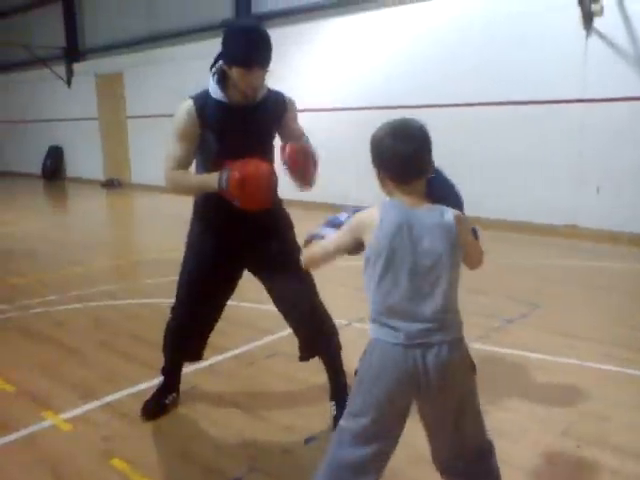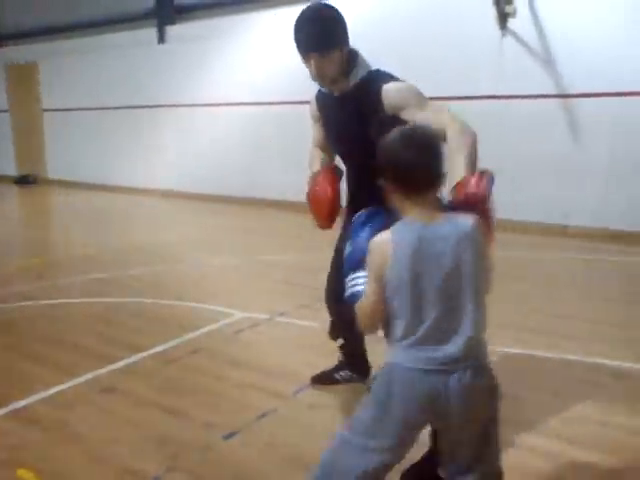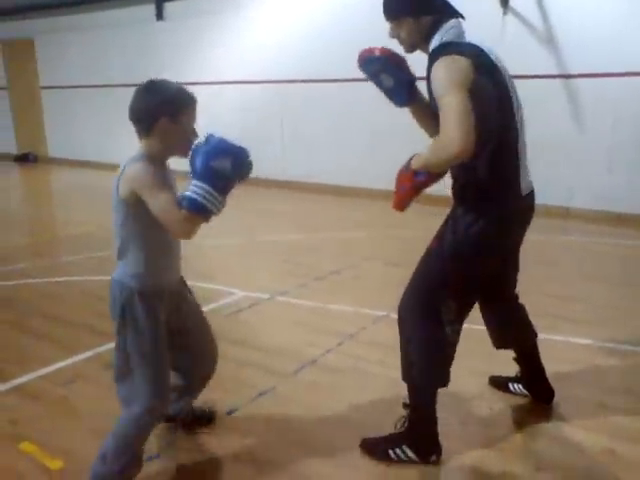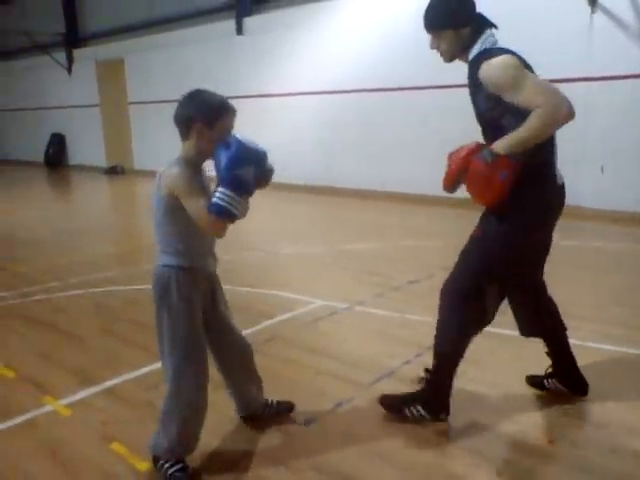
dt=1s
person 1, frame 1
left shoulder: (280, 106)
right shoulder: (195, 111)
right elbow: (173, 178)
right wrist: (219, 181)
left hip: (268, 225)
right hip: (214, 230)
left knee: (307, 307)
right knee: (187, 314)
left ankle: (341, 395)
right ankle: (169, 385)
person 1, frame 2
left shoulder: (389, 92)
right shoulder: (322, 100)
left elbow: (458, 131)
left wrist: (460, 184)
right wrist: (320, 176)
right hip: (361, 216)
right knee: (338, 298)
right ankle: (354, 364)
person 1, frame 3
left shoulder: (449, 63)
right shoulder: (469, 56)
left elbow: (456, 145)
left wrist: (416, 165)
right wrist: (407, 95)
left hip: (484, 208)
right hip: (511, 200)
left knee: (421, 309)
right knee: (497, 294)
left ankle: (420, 437)
right ankle: (535, 381)
person 1, frame 4
left shoulder: (494, 65)
right shoulder: (495, 62)
left elbow: (558, 110)
left wrist: (499, 150)
right wrist: (484, 153)
left hip: (524, 198)
right hip: (536, 194)
left knee: (463, 292)
right knee: (525, 285)
left ankle: (434, 398)
right ankle: (567, 374)
person 2, frame 1
left shoulder: (371, 220)
right shoulder: (452, 221)
left elbow: (309, 259)
right elbow: (475, 260)
left wrist: (343, 237)
left hip: (389, 355)
right hip: (445, 354)
left knee: (353, 450)
person 2, frame 2
left shoulder: (383, 245)
right shoulder: (472, 229)
left elbow: (367, 321)
left wrist: (360, 268)
left hip: (408, 377)
right hip: (468, 377)
person 2, frame 3
left shoulder: (159, 169)
right shoulder: (141, 172)
left elbow: (180, 215)
right elbow: (184, 225)
left wrist: (214, 177)
right wrist: (210, 176)
left hip: (168, 286)
right hip: (139, 296)
left knee: (202, 354)
right knee: (146, 396)
left ankle: (179, 407)
person 2, frame 4
left shoulder: (197, 170)
right shoulder: (177, 175)
left elbow: (216, 219)
right elbow: (215, 225)
left wrist: (241, 183)
right wrist: (233, 181)
left hip: (204, 274)
right hip: (178, 279)
left knee: (232, 345)
right knee: (188, 370)
left ankle: (253, 405)
